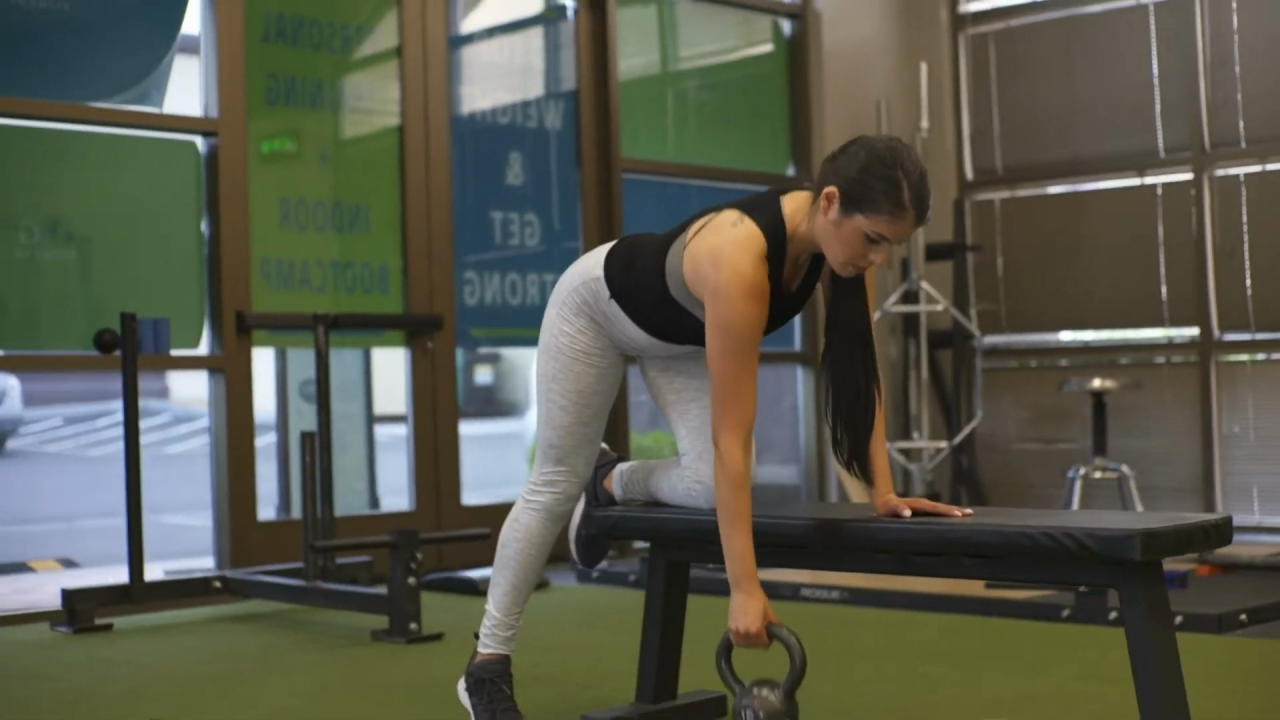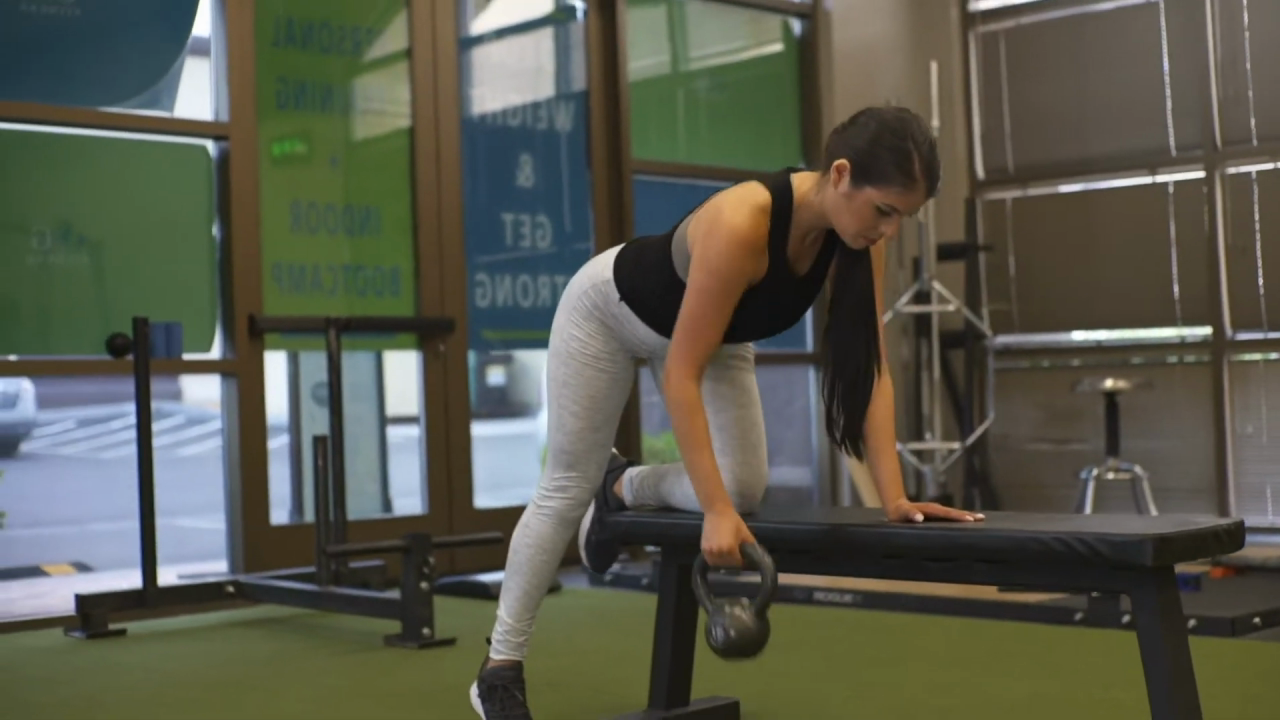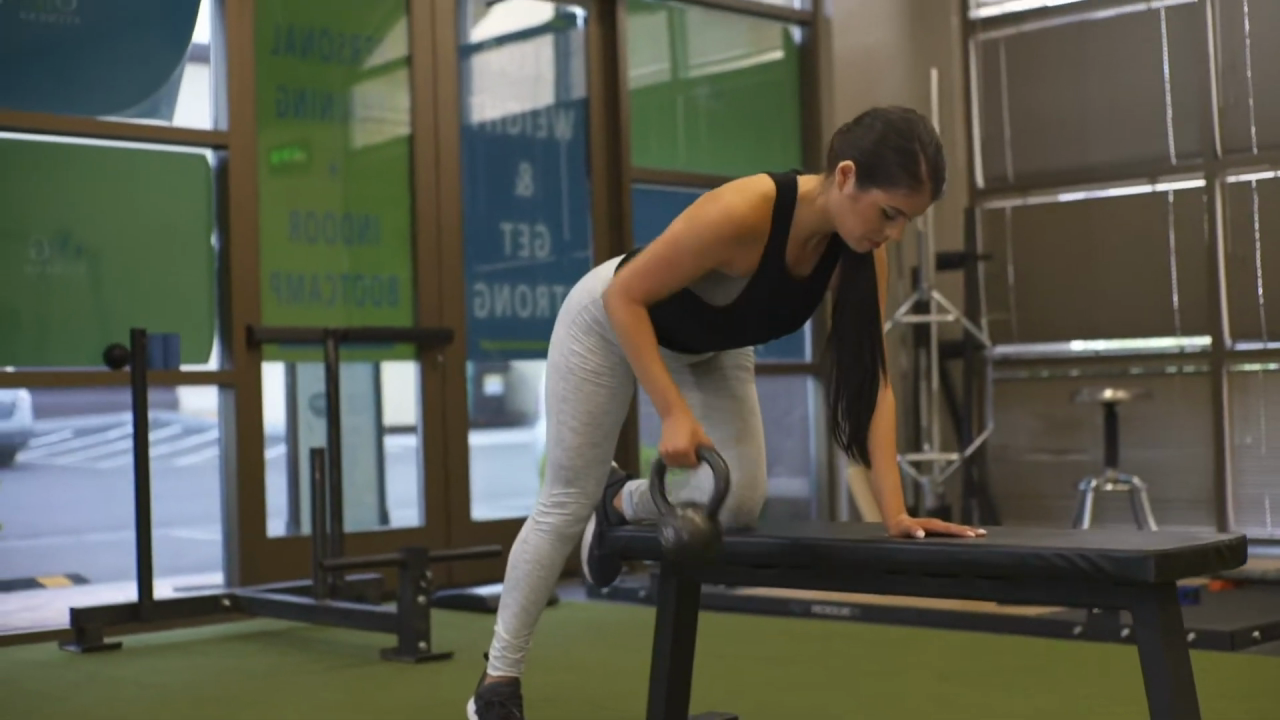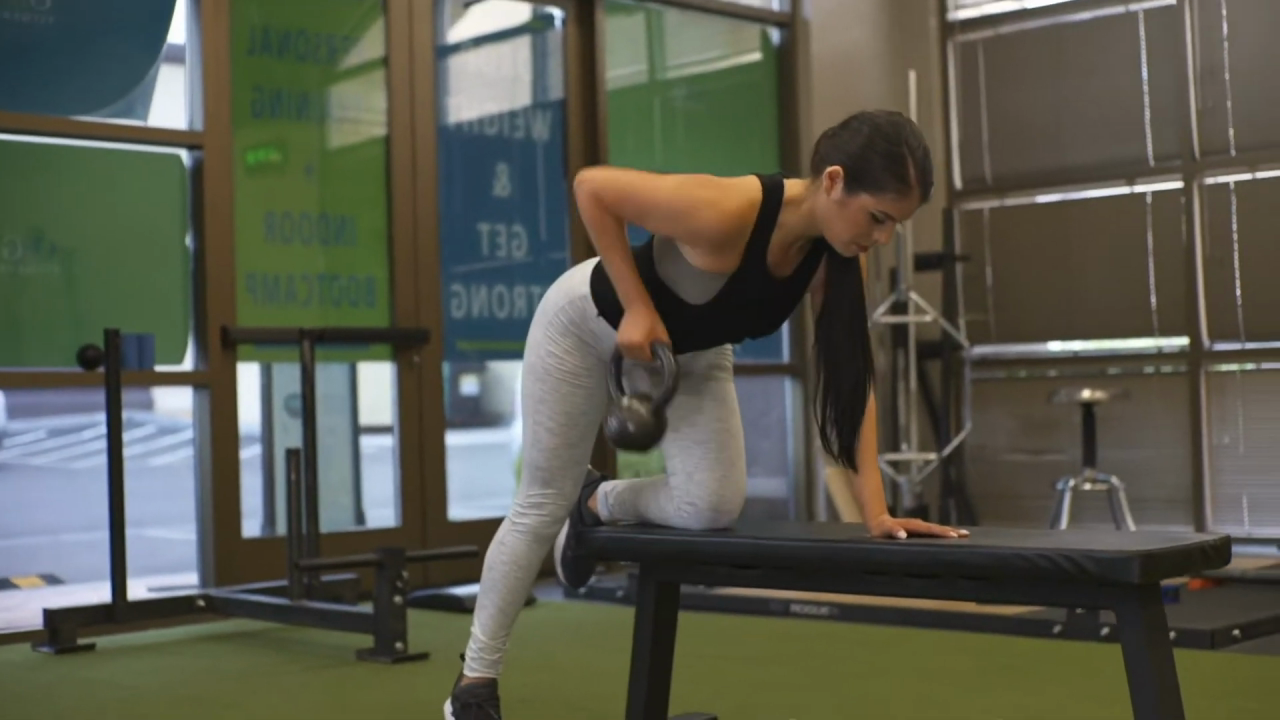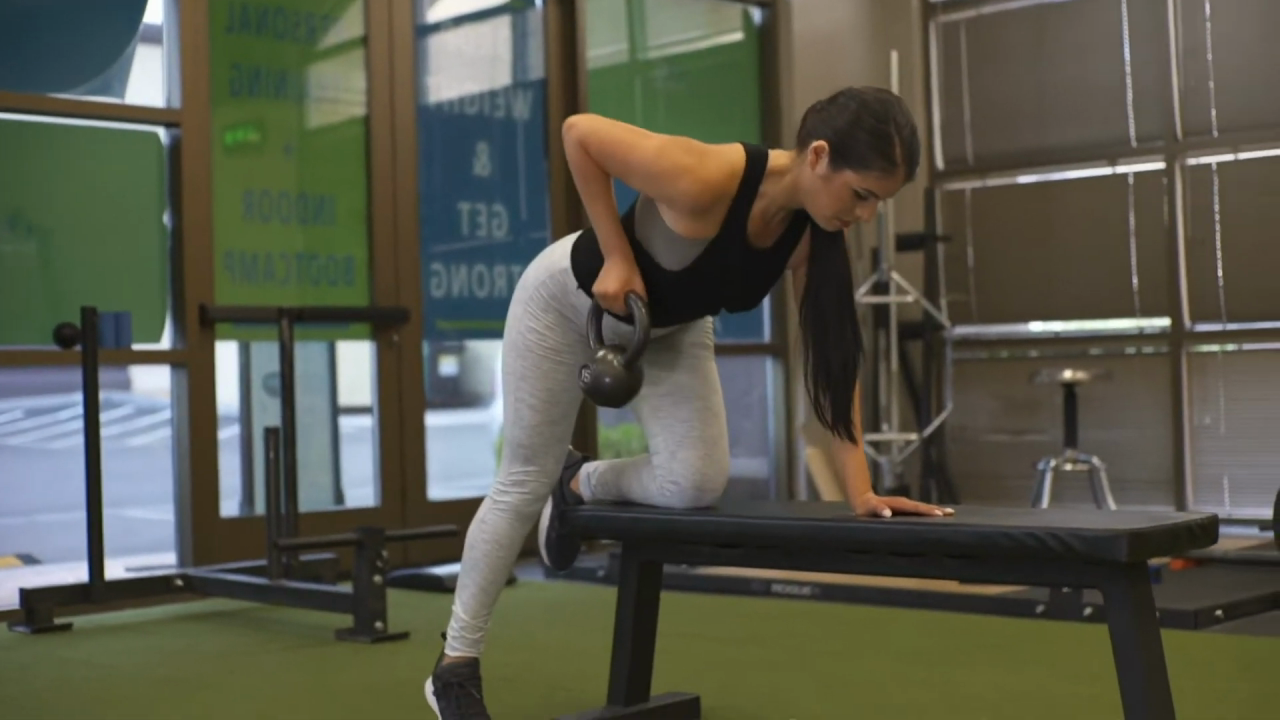
dt=0.2s
person 1, frame 1
left shoulder: (839, 233)
right shoulder: (739, 261)
left elbow: (861, 372)
right elbow: (727, 437)
left wrist: (883, 492)
right wrist: (745, 589)
left hip: (688, 331)
right hip: (601, 306)
left knee: (720, 493)
right knee: (555, 486)
left ankle: (612, 481)
right ankle: (486, 666)
person 1, frame 2
left shoulder: (857, 236)
right shoulder: (742, 223)
left elbow: (870, 368)
right elbow: (680, 376)
left wrist: (893, 496)
right wrist: (714, 513)
left hip: (712, 330)
right hip: (613, 309)
left knee: (742, 488)
right knee: (566, 491)
left ankle: (624, 488)
right ankle: (499, 671)
person 1, frame 3
left shoulder: (859, 244)
right shoulder: (744, 212)
left elbow: (868, 377)
right elbow: (622, 295)
left wrist: (894, 511)
right wrist: (671, 410)
left hip: (710, 348)
right hip: (609, 322)
left knee: (738, 505)
right knee: (565, 508)
left ankle: (624, 502)
person 1, frame 4
left shoulder: (836, 246)
right shoulder: (726, 212)
left elbow: (846, 378)
right elbow: (591, 186)
left wrist: (874, 511)
right wrist: (637, 307)
left hip: (690, 343)
right hip: (588, 324)
left knee: (713, 506)
right knee: (542, 508)
left ankle: (600, 502)
person 1, frame 5
left shoulder: (813, 223)
right shoulder: (708, 178)
left elbow: (831, 354)
right elbow: (578, 131)
left wrist: (860, 490)
right wrist: (617, 255)
left hip: (669, 321)
right hip: (571, 298)
left knee: (697, 485)
right knee: (523, 485)
left ankle: (581, 484)
